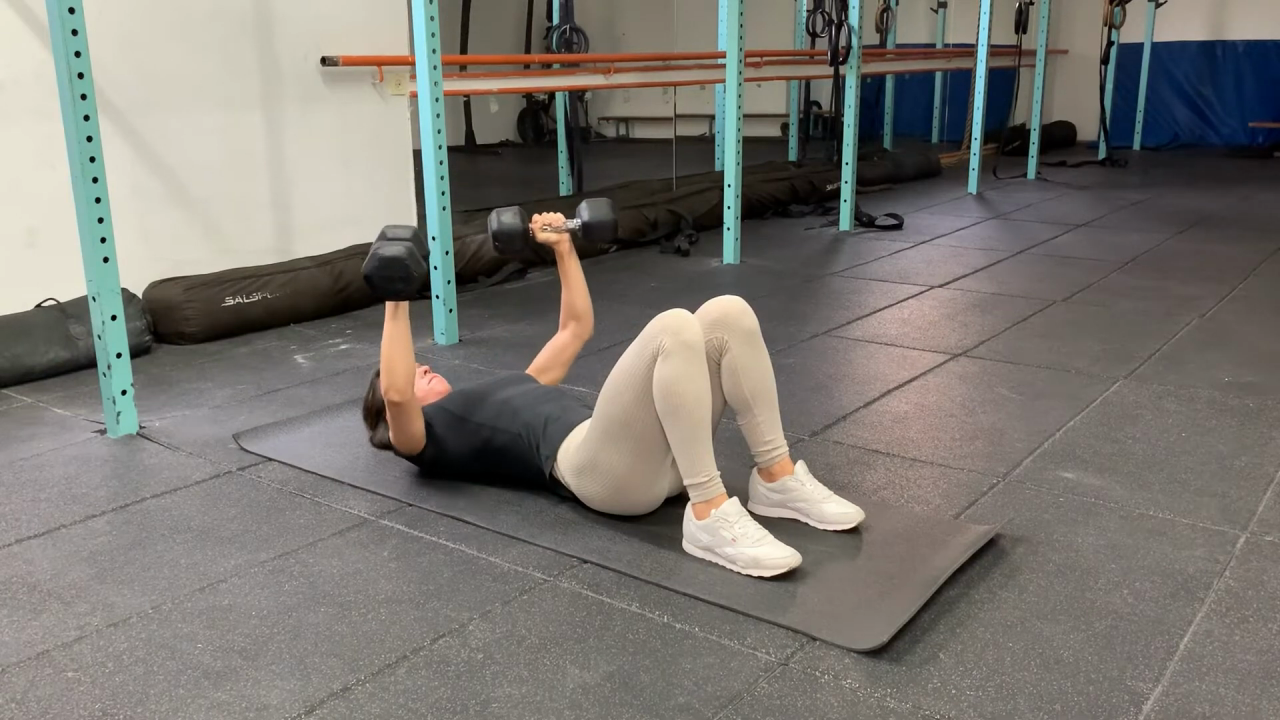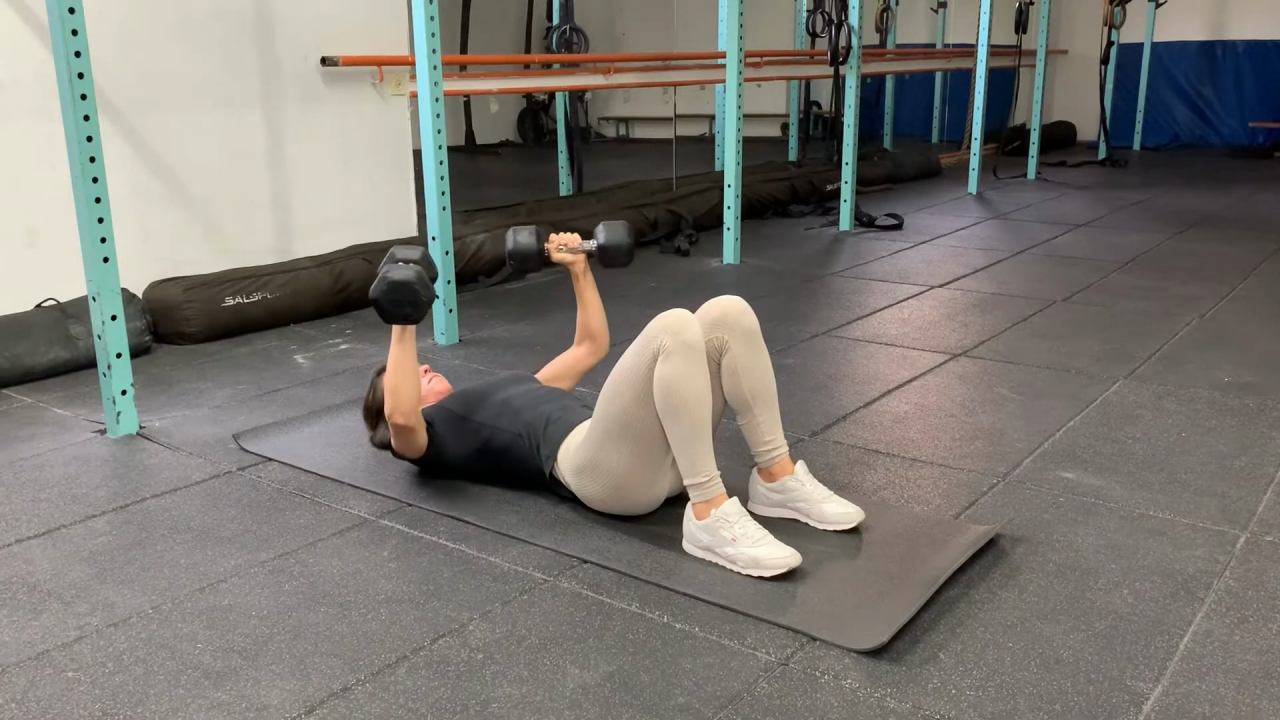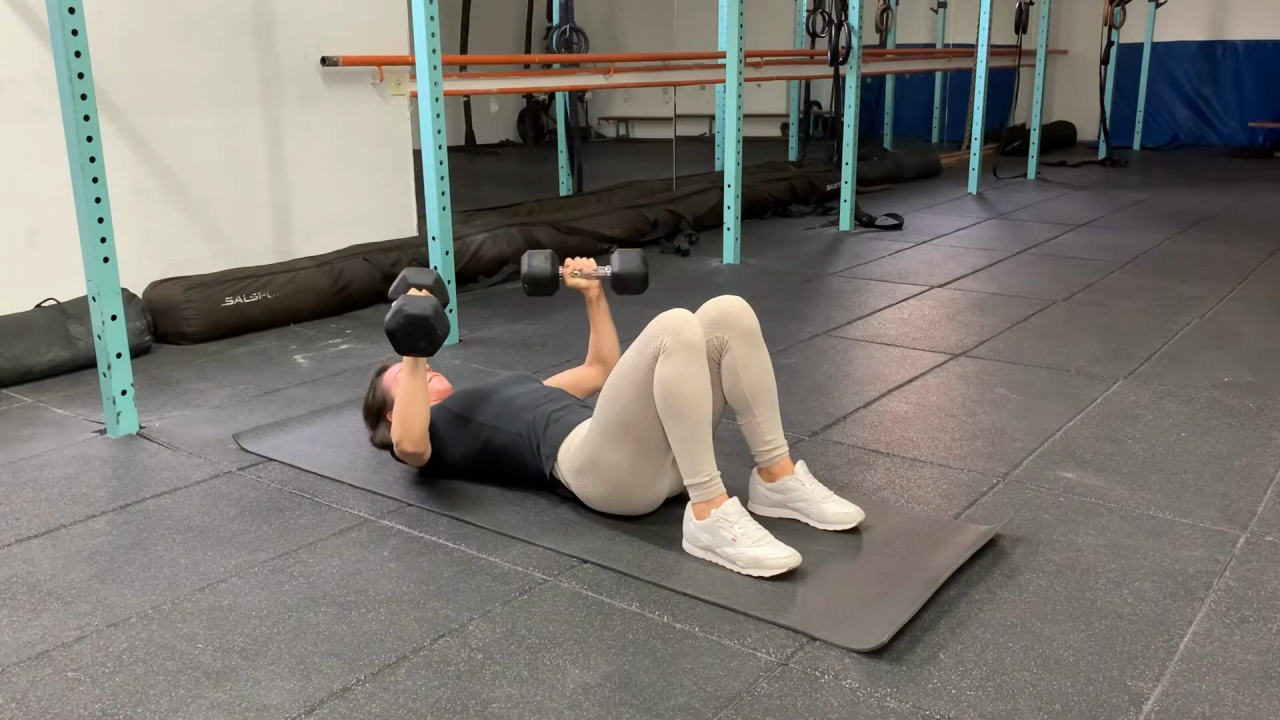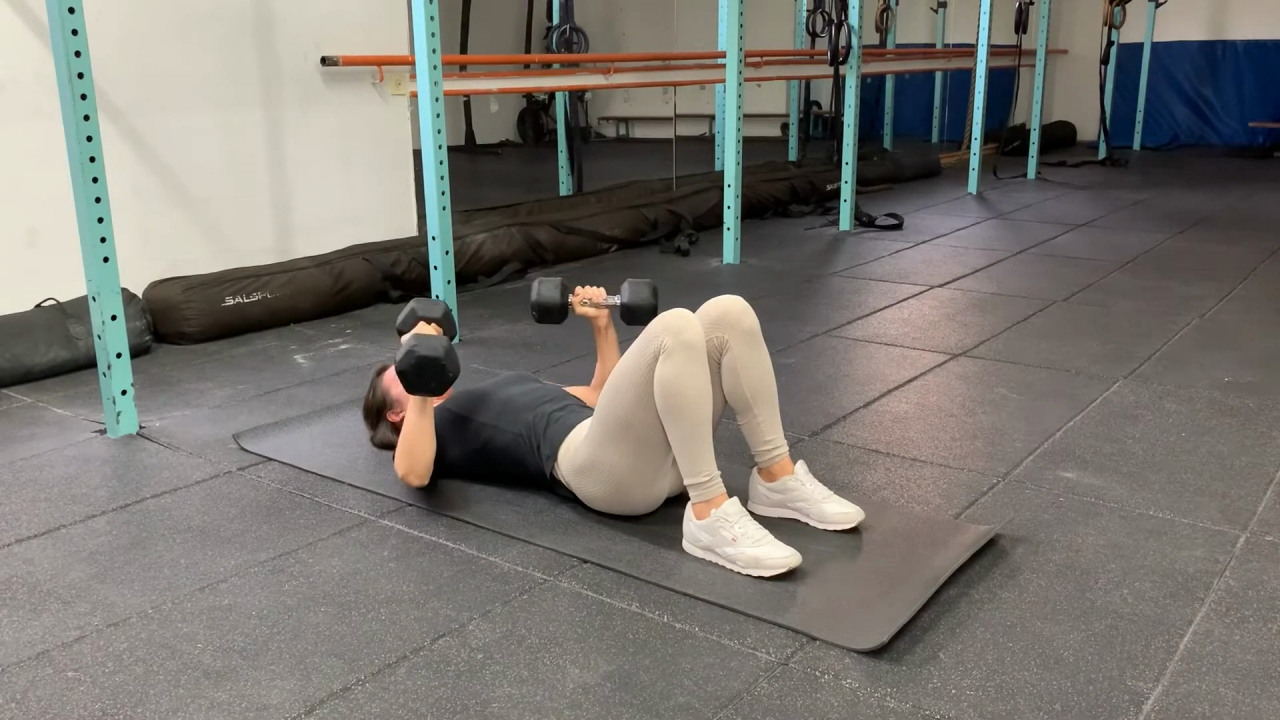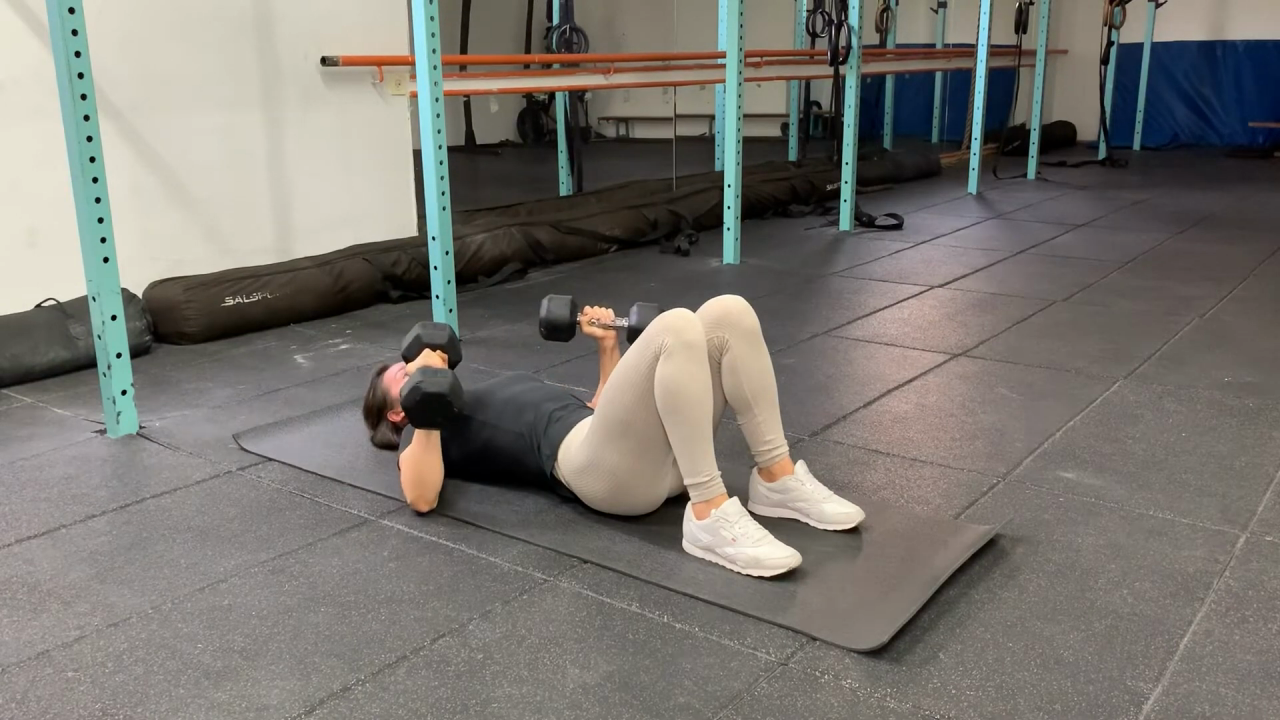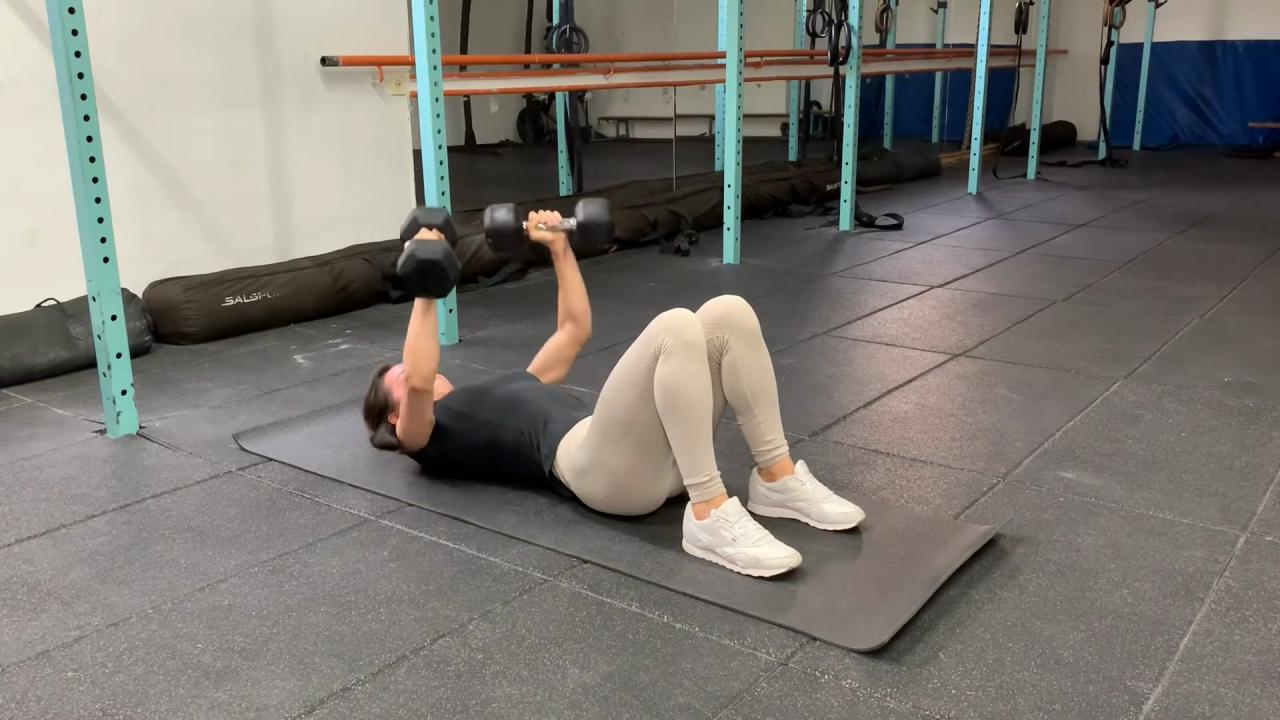
dt=0.5s
person 1, frame 1
left shoulder: (508, 386)
right shoulder: (425, 438)
left elbow: (576, 328)
right elbow: (395, 395)
left wrist: (563, 248)
right wrist: (396, 301)
left hip: (654, 452)
right hip: (595, 466)
left knee: (727, 313)
right knee: (673, 327)
left ankle: (778, 479)
right ankle: (710, 515)
person 1, frame 2
left shoulder: (506, 389)
right shoulder: (427, 437)
left elbow: (591, 347)
right elbow: (401, 417)
left wrist: (578, 269)
right wrist: (403, 323)
left hip: (654, 455)
right hip: (595, 465)
left knee: (727, 314)
right knee: (673, 329)
left ankle: (778, 480)
right ankle: (710, 516)
person 1, frame 3
left shoulder: (500, 391)
right shoulder: (431, 433)
left elbow: (600, 369)
right elbow: (409, 443)
left wrist: (593, 295)
right wrist: (412, 348)
left hip: (654, 451)
right hip: (596, 465)
left knee: (728, 313)
right knee: (674, 327)
left ankle: (778, 480)
right ankle: (710, 515)
person 1, frame 4
left shoulder: (499, 389)
right shoulder: (428, 427)
left elbow: (603, 393)
right elbow: (414, 474)
left wrist: (601, 325)
left hip: (653, 454)
right hip: (597, 467)
left knee: (728, 314)
right knee: (674, 328)
left ankle: (778, 481)
right ankle: (710, 516)
person 1, frame 5
left shoulder: (495, 395)
right shoulder: (423, 432)
right elbow: (422, 497)
left wrist: (607, 346)
left hip: (653, 451)
right hip: (598, 466)
left knee: (729, 313)
right knee: (676, 327)
left ankle: (778, 479)
right ankle: (710, 516)
person 1, frame 6
left shoulder: (509, 388)
right shoulder: (431, 439)
left elbow: (574, 330)
right elbow: (420, 381)
left wrist: (560, 248)
right wrist: (424, 292)
left hip: (652, 456)
right hip: (595, 465)
left knee: (727, 313)
right knee: (675, 326)
left ankle: (777, 481)
right ankle: (710, 517)
